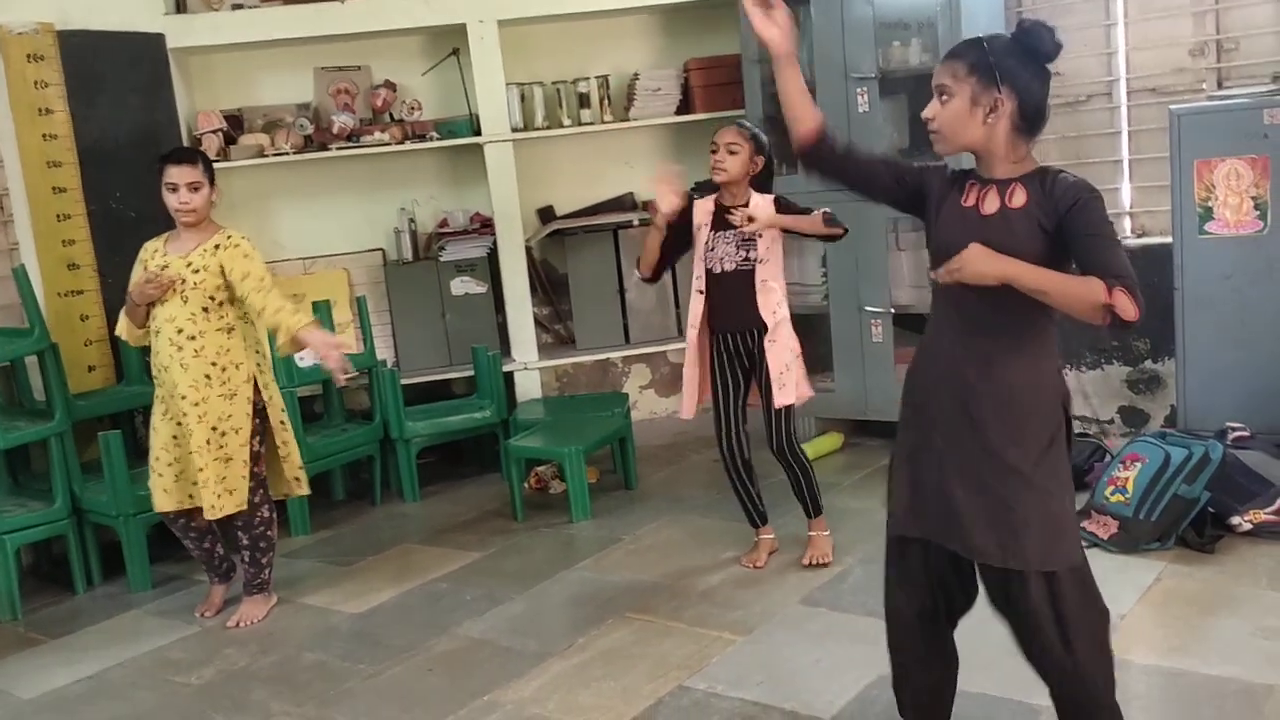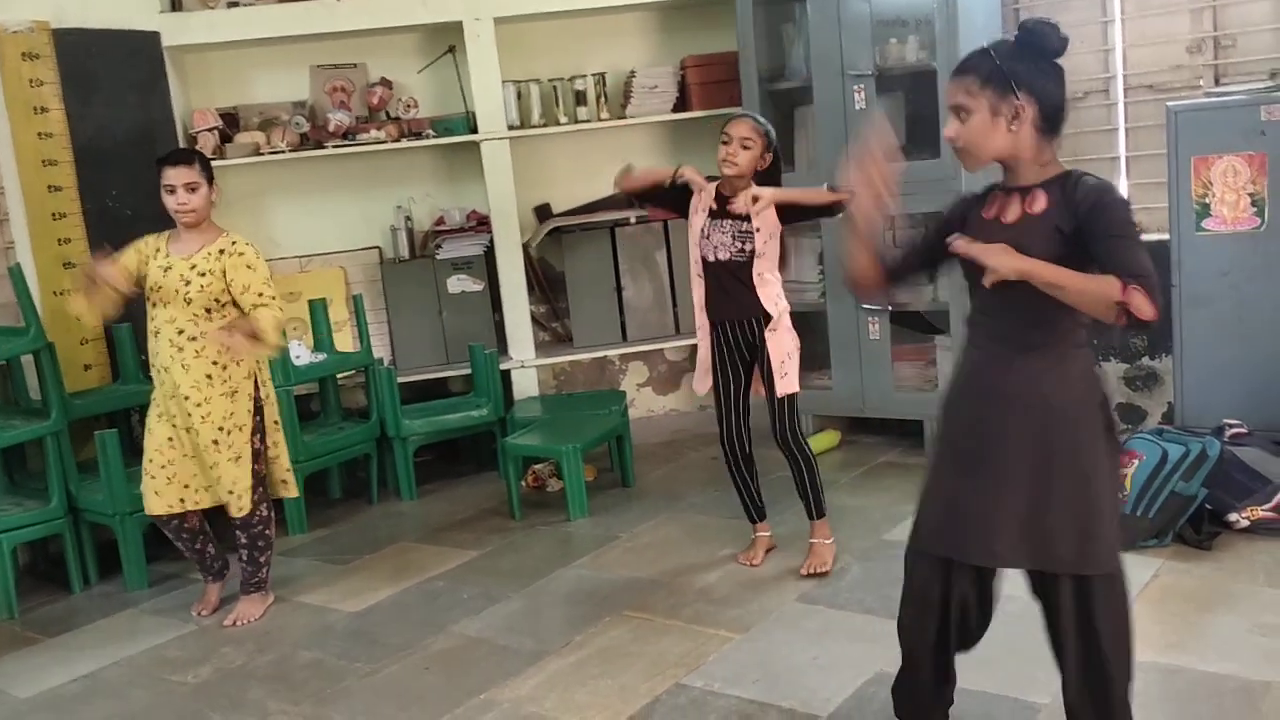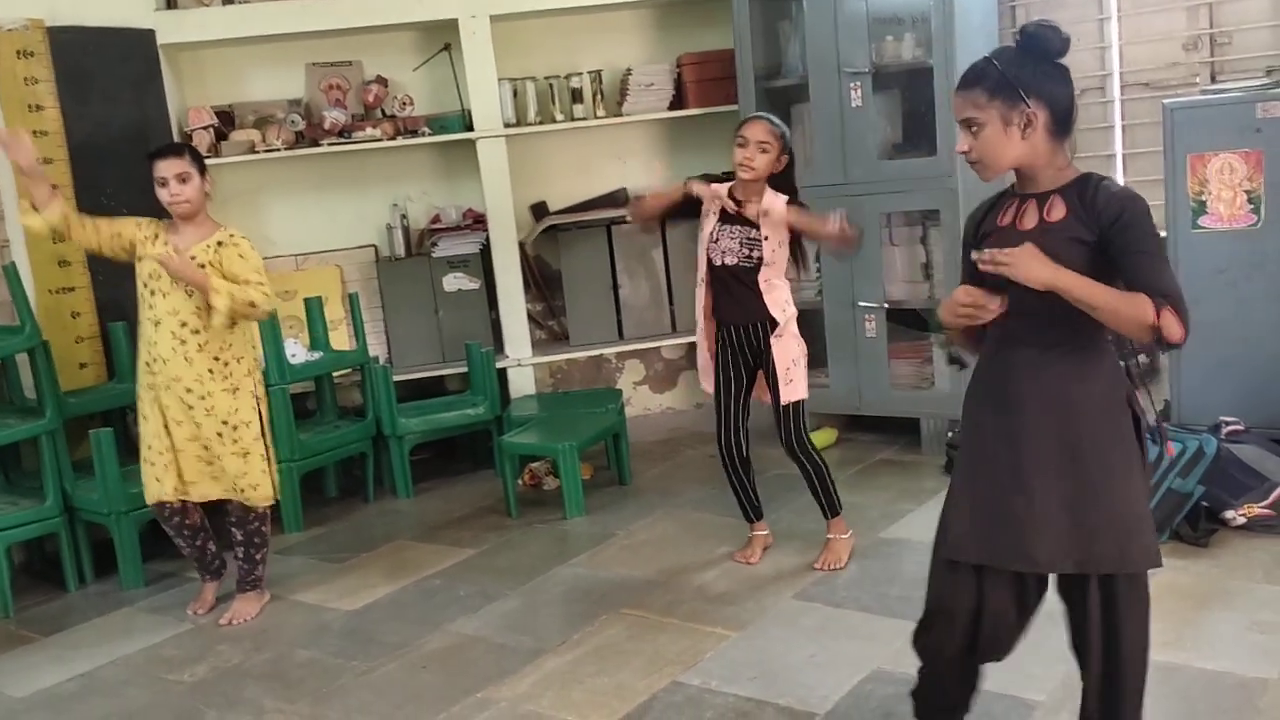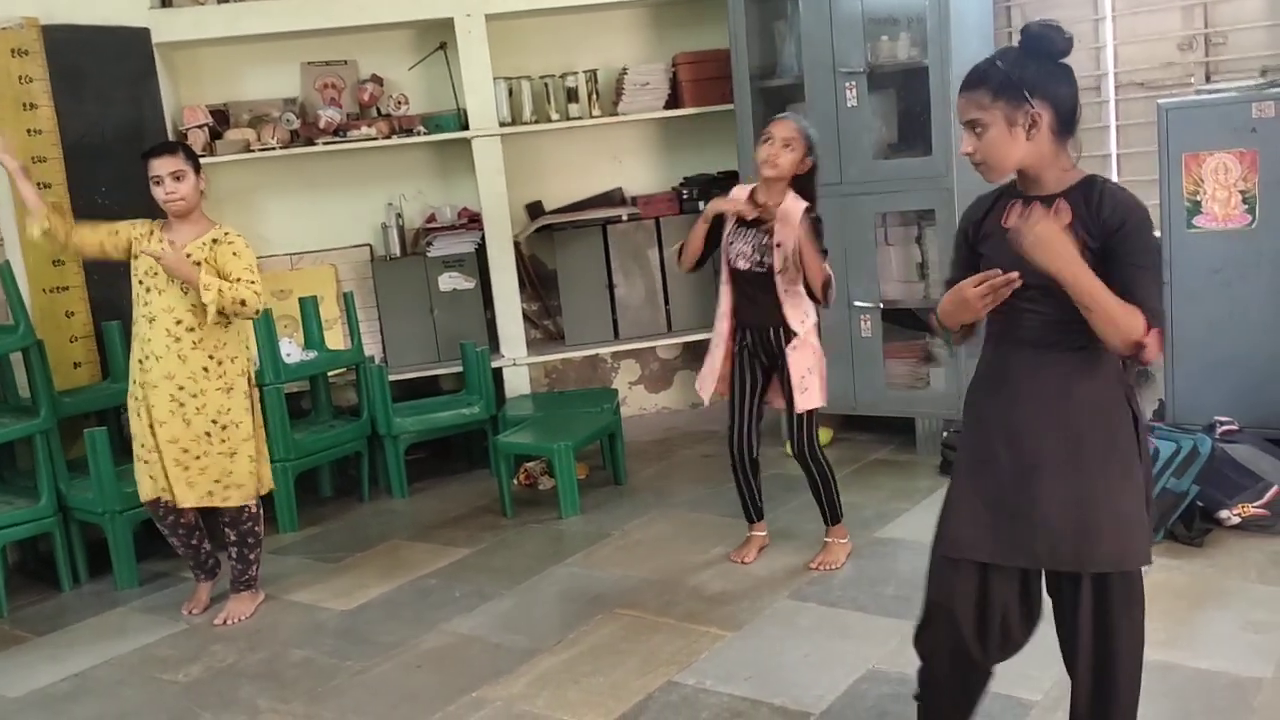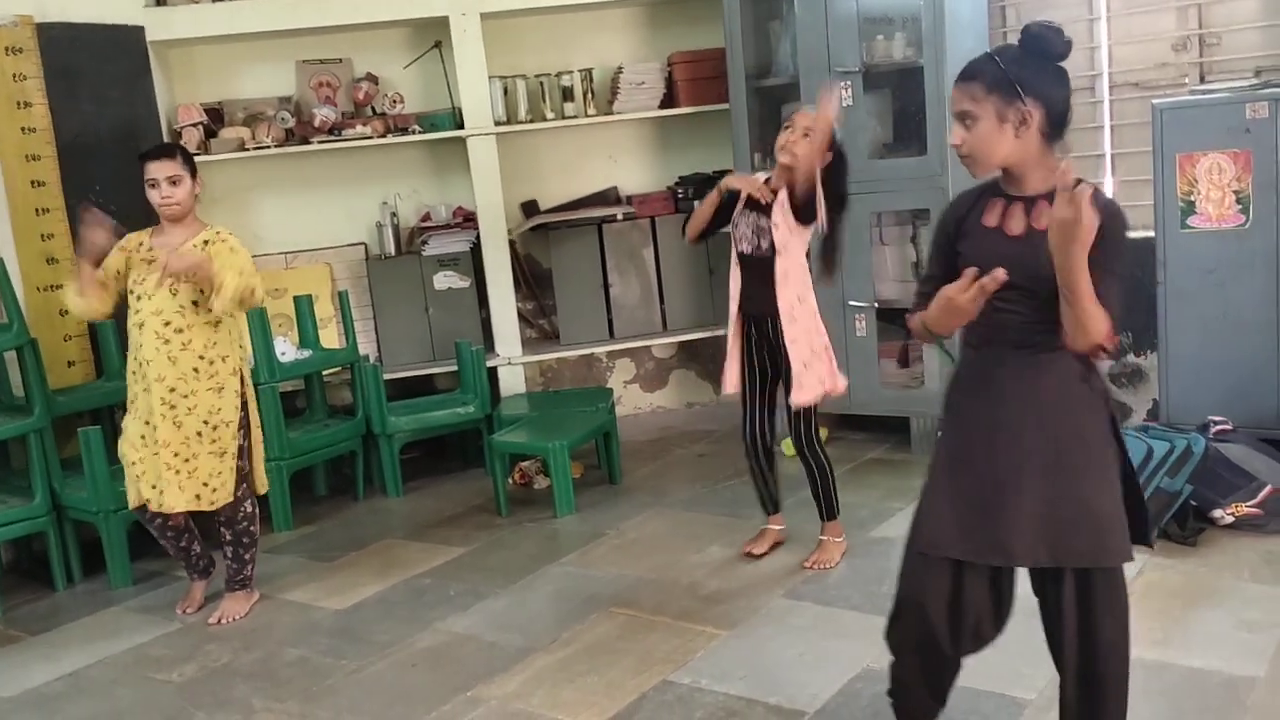
dt=0.2s
person 1, frame 1
left shoulder: (1065, 197)
right shoulder: (936, 190)
left elbow: (1122, 303)
right elbow: (819, 150)
left wrist: (1003, 267)
left hip: (1017, 427)
right hip: (935, 421)
left knee: (1046, 600)
right knee: (917, 598)
person 1, frame 2
left shoulder: (1088, 200)
right shoulder: (972, 211)
left elbow: (1140, 303)
right elbow: (872, 282)
left wrist: (1023, 265)
right wrist: (866, 218)
left hip: (1059, 431)
right hip: (975, 428)
left knee: (1082, 607)
right knee: (931, 596)
person 1, frame 3
left shoulder: (1111, 207)
right shoulder: (987, 219)
left elbow: (1168, 325)
left wrist: (1054, 275)
right wrist: (955, 316)
left hip: (1087, 438)
right hip: (998, 433)
left knee: (1107, 616)
right knee: (960, 603)
person 1, frame 4
left shoulder: (1114, 211)
right shoulder: (984, 216)
left elbow: (1142, 341)
right elbow: (957, 323)
left wrist: (1065, 263)
right wrist: (949, 311)
left hip: (1089, 437)
right hip: (997, 431)
left knee: (1099, 615)
right knee: (959, 603)
person 1, frame 5
left shoulder: (1094, 215)
right shoulder: (964, 214)
left elbow: (1091, 342)
right elbow: (921, 317)
left wrist: (1070, 256)
right wrist: (935, 319)
left hip: (1067, 437)
right hip: (976, 428)
left knee: (1085, 612)
right knee: (930, 597)
person 2, frame 1
left shoulder: (230, 248)
right shoulder: (151, 252)
left elbow: (266, 300)
right elbow: (135, 332)
left wrist: (314, 337)
right wrist: (136, 300)
left hip: (229, 393)
right hip: (173, 399)
left knee: (246, 491)
right knee: (175, 499)
left ankle: (259, 589)
right ankle: (220, 576)
person 2, frame 2
left shoulder: (234, 251)
right shoulder: (148, 250)
left elbow: (269, 311)
right elbow: (100, 298)
left wrist: (242, 330)
right wrist: (95, 279)
left hip: (228, 395)
right hip: (171, 398)
left knee: (245, 490)
right knee: (166, 499)
left ankle: (257, 587)
right ankle: (214, 574)
person 2, frame 3
left shoulder: (231, 244)
right shoulder: (143, 236)
left elbow: (257, 301)
right elbow: (71, 225)
left wrist: (195, 276)
left hip: (223, 389)
right hip: (162, 391)
left knee: (239, 484)
right knee: (170, 492)
left ankle: (253, 586)
right ankle: (212, 574)
person 2, frame 4
left shoulder: (226, 242)
right shoulder: (138, 237)
left elbow: (250, 301)
right elbow: (65, 231)
left wrist: (187, 272)
left hip: (216, 389)
right hip: (156, 391)
left knee: (232, 486)
right knee: (163, 495)
left ankle: (246, 586)
right ankle: (205, 574)
person 2, frame 5
left shoulder: (218, 243)
right shoulder: (134, 247)
left elbow: (248, 291)
right elbow: (90, 302)
left wrist: (197, 269)
right wrist: (90, 255)
left hip: (212, 389)
right hip: (152, 395)
left knee: (228, 486)
right knee: (151, 496)
left ankle: (241, 584)
right ankle: (199, 573)
person 3, frame 1
left shoulder: (772, 208)
right shoulder: (696, 213)
left elbow: (836, 227)
right elbow: (647, 271)
left wrist: (772, 221)
right wrist: (662, 219)
left hip: (769, 337)
right hip: (721, 343)
left knee: (782, 443)
right knee: (731, 447)
left ankle: (819, 529)
right ankle: (763, 534)
person 3, frame 2
left shoulder: (772, 202)
right shoulder: (696, 196)
left elbow: (836, 199)
right elbow: (625, 183)
left wrist: (773, 194)
right wrist: (680, 173)
left hip: (768, 328)
right hip: (722, 334)
left knee: (787, 434)
right knee: (733, 439)
left ankle: (821, 533)
right ankle: (761, 531)
person 3, frame 3
left shoulder: (783, 207)
right shoulder: (708, 200)
left elbow: (845, 236)
right elbow: (641, 211)
left wrist: (784, 215)
right wrist: (688, 189)
left hip: (774, 332)
right hip: (727, 338)
left knee: (794, 438)
right knee: (729, 441)
left ankle: (839, 528)
right ankle: (758, 530)
person 3, frame 4
left shoulder: (802, 214)
right shoulder: (733, 202)
left elbow: (820, 292)
right elbow: (688, 263)
left wrist: (799, 238)
right wrist: (710, 214)
left hip: (792, 338)
right hip: (745, 339)
left knee: (804, 445)
right knee: (740, 443)
left ankle: (837, 533)
right ankle: (756, 529)
person 3, frame 5
left shoulder: (808, 194)
right shoulder: (748, 190)
left elbow: (801, 182)
right elbow: (692, 232)
left wrist: (825, 124)
right wrist: (723, 185)
left hip: (794, 328)
right hip: (752, 329)
left knee: (804, 437)
right knee: (755, 434)
left ankle: (833, 532)
right ankle: (773, 522)
